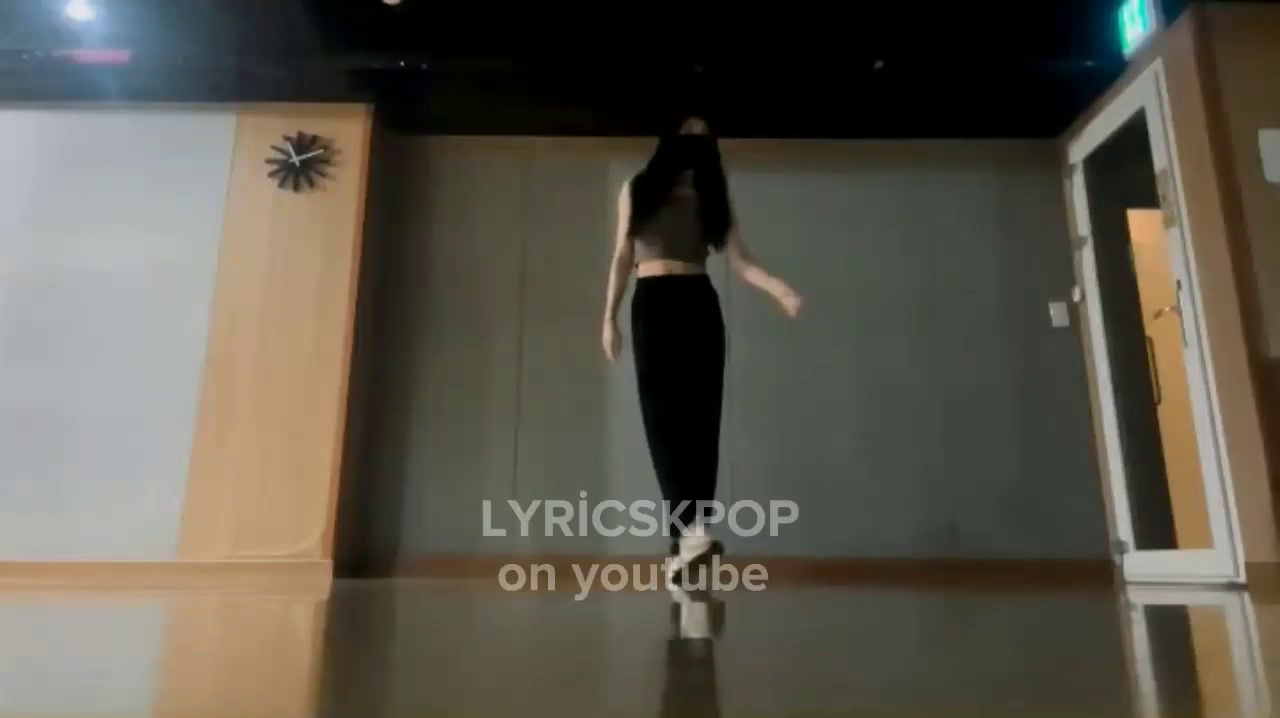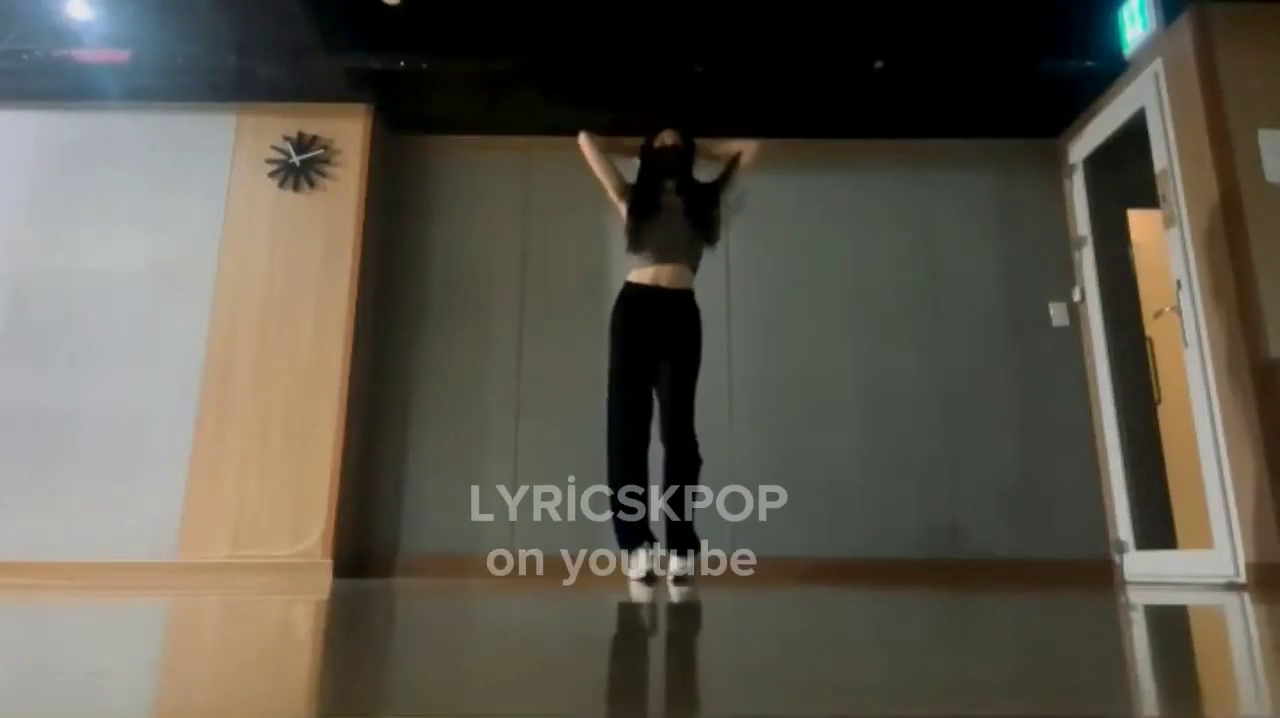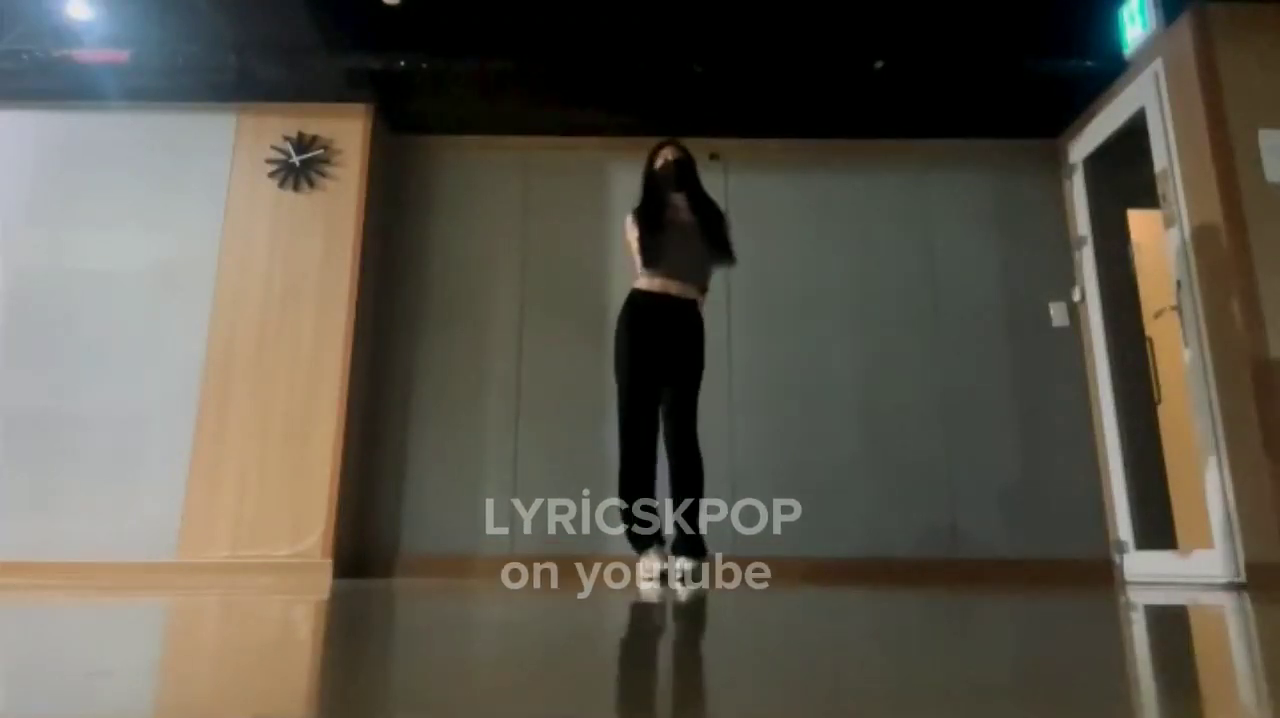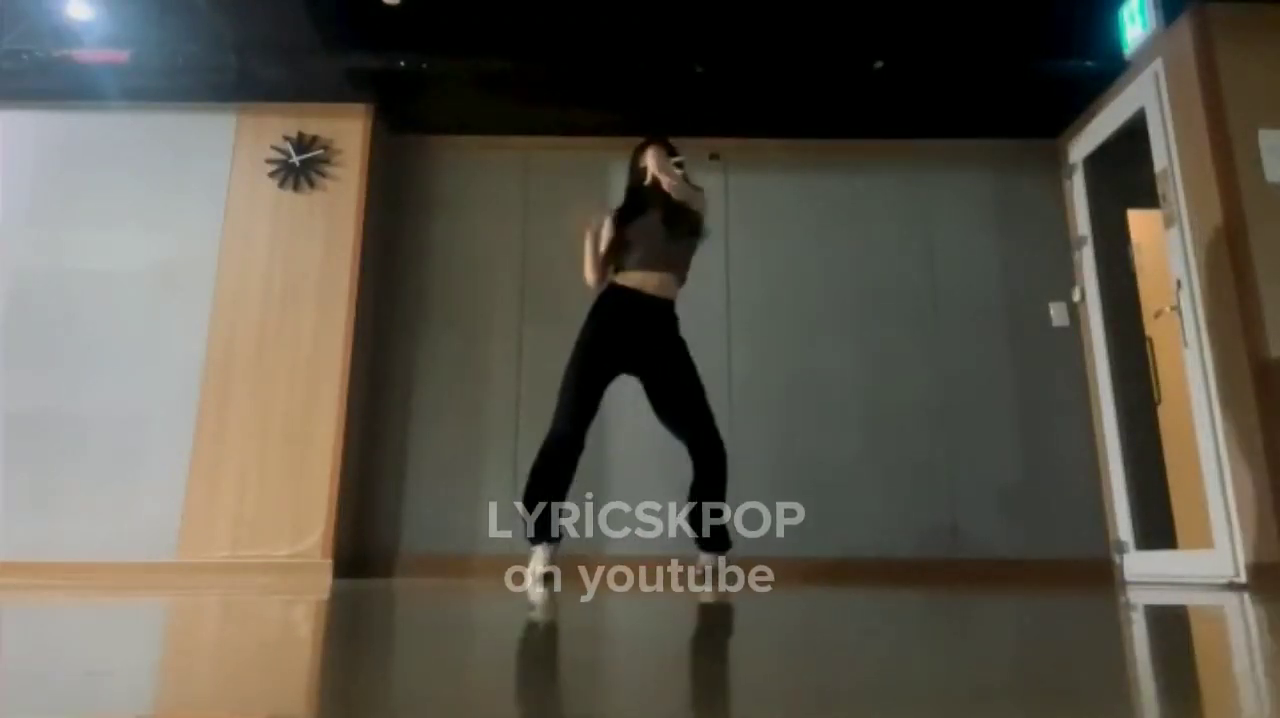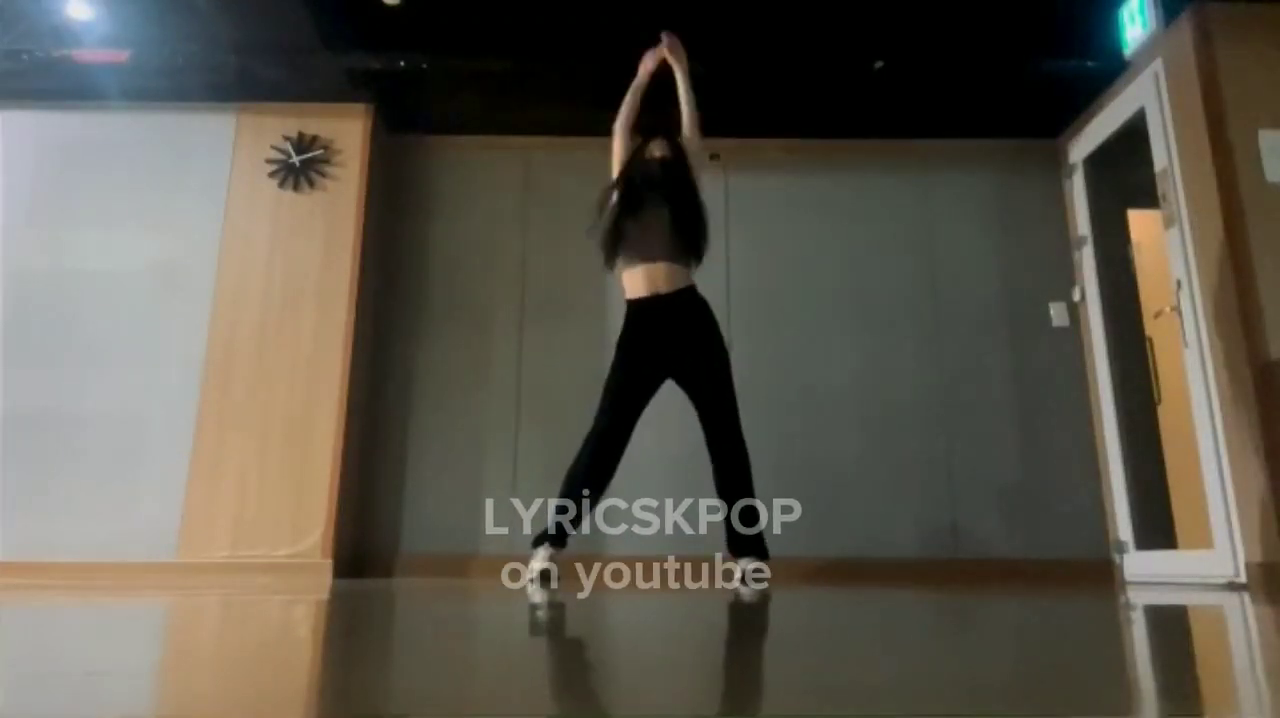
dt=1s
person 1, frame 1
left shoulder: (712, 199)
right shoulder: (638, 189)
left elbow: (737, 255)
right elbow: (622, 255)
left wrist: (776, 286)
right wrist: (609, 316)
left hip: (699, 303)
right hip: (652, 301)
left knee: (701, 419)
right knee: (665, 416)
left ankle: (685, 545)
right ankle: (690, 528)
person 1, frame 2
left shoulder: (704, 198)
right shoulder: (632, 199)
left elbow: (749, 148)
right elbow: (586, 142)
left wrist: (699, 150)
right wrist: (641, 154)
left hip: (680, 312)
right hip: (634, 308)
left knee: (677, 423)
right knee: (627, 423)
left ankle: (680, 550)
right ankle: (637, 548)
person 1, frame 3
left shoulder: (711, 220)
right shoulder: (639, 219)
right elbow: (642, 273)
left hip: (686, 325)
right hip: (641, 318)
left knee: (680, 434)
right knee: (637, 430)
left ankle: (687, 551)
right ankle: (649, 546)
person 1, frame 4
left shoulder: (692, 204)
right shoulder: (620, 216)
left elbow: (677, 188)
right elbow: (595, 277)
left wrist: (661, 165)
right wrist: (587, 248)
left hip: (657, 322)
right hip: (612, 316)
left knee: (702, 436)
right knee: (567, 428)
left ankle: (711, 547)
right ankle: (542, 544)
person 1, frame 5
left shoulder: (683, 195)
right shoulder: (625, 195)
left elbow: (692, 131)
right elbow: (621, 127)
left wrist: (681, 69)
right wrist: (643, 71)
left hip: (692, 321)
right hip: (640, 327)
left knee: (725, 435)
right knee: (606, 436)
left ankle: (748, 551)
right ankle: (549, 543)
